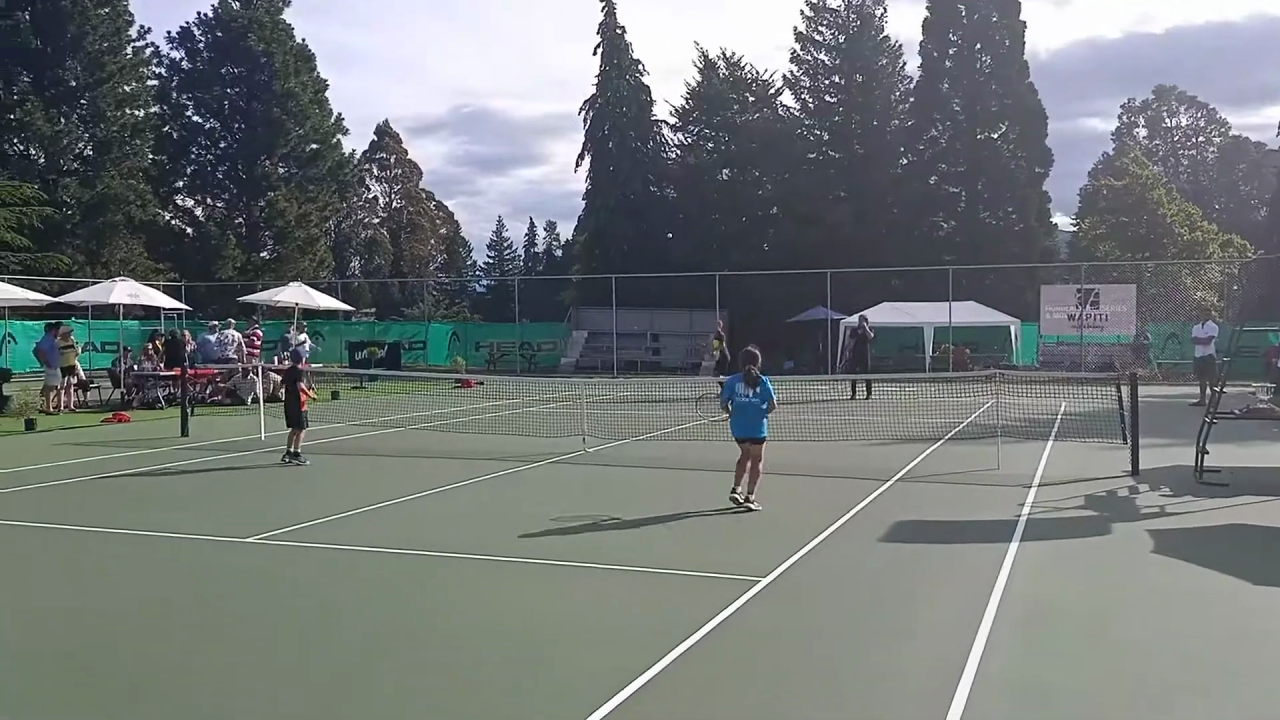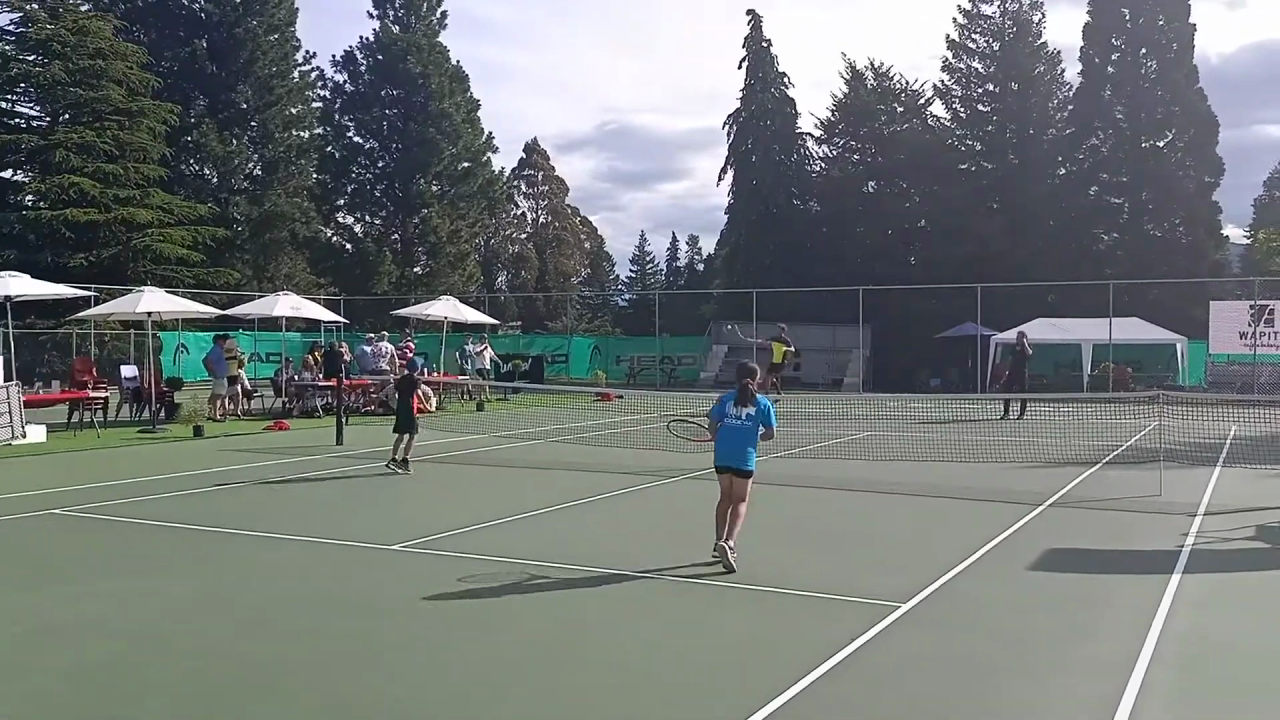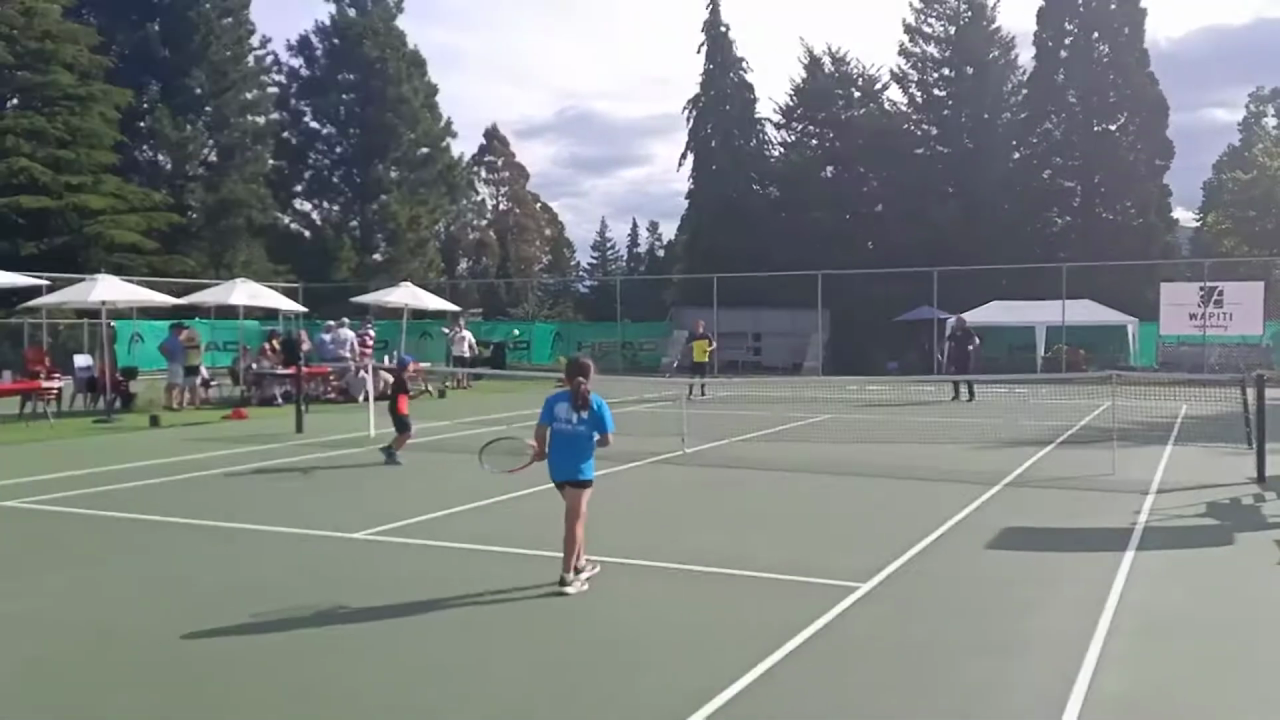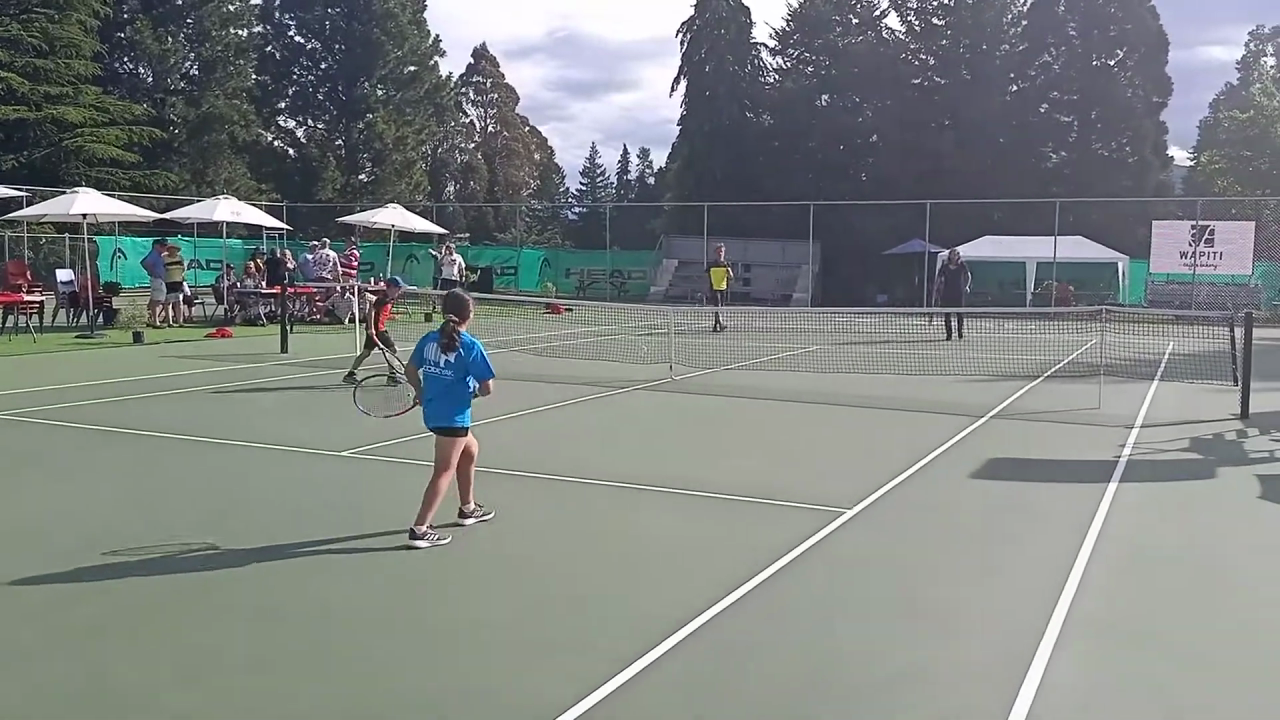
dt=1s
person 1, frame 1
left shoulder: (732, 380)
right shoulder: (763, 381)
left elbow: (724, 404)
right elbow: (772, 406)
left hip: (738, 427)
right hip: (757, 428)
left knee: (745, 456)
right knee: (757, 461)
left ankle: (736, 490)
right ankle: (749, 498)
person 1, frame 2
left shoulder: (725, 399)
right shoulder: (762, 403)
left elbow: (712, 424)
right elbow: (770, 433)
left hip: (722, 456)
right hip: (744, 457)
left knee: (725, 499)
right knee: (740, 502)
left ankle: (720, 542)
right ankle: (728, 543)
person 1, frame 3
left shoulder: (553, 400)
right shoulder: (597, 403)
left elbow: (541, 431)
right elbow: (606, 440)
left wrist: (540, 450)
left hip: (557, 467)
right hip: (580, 468)
left knee: (575, 515)
right knee: (574, 519)
left ankle: (579, 564)
right ankle: (567, 577)
person 1, frame 4
left shoulder: (429, 339)
right shoulder: (472, 347)
left elbow: (410, 370)
right elbow: (487, 389)
left wrist: (421, 391)
right wrist: (476, 390)
left hip: (433, 410)
right hip: (454, 415)
left knee: (470, 450)
right knee: (444, 470)
left ankle: (468, 508)
right ankle: (419, 529)
